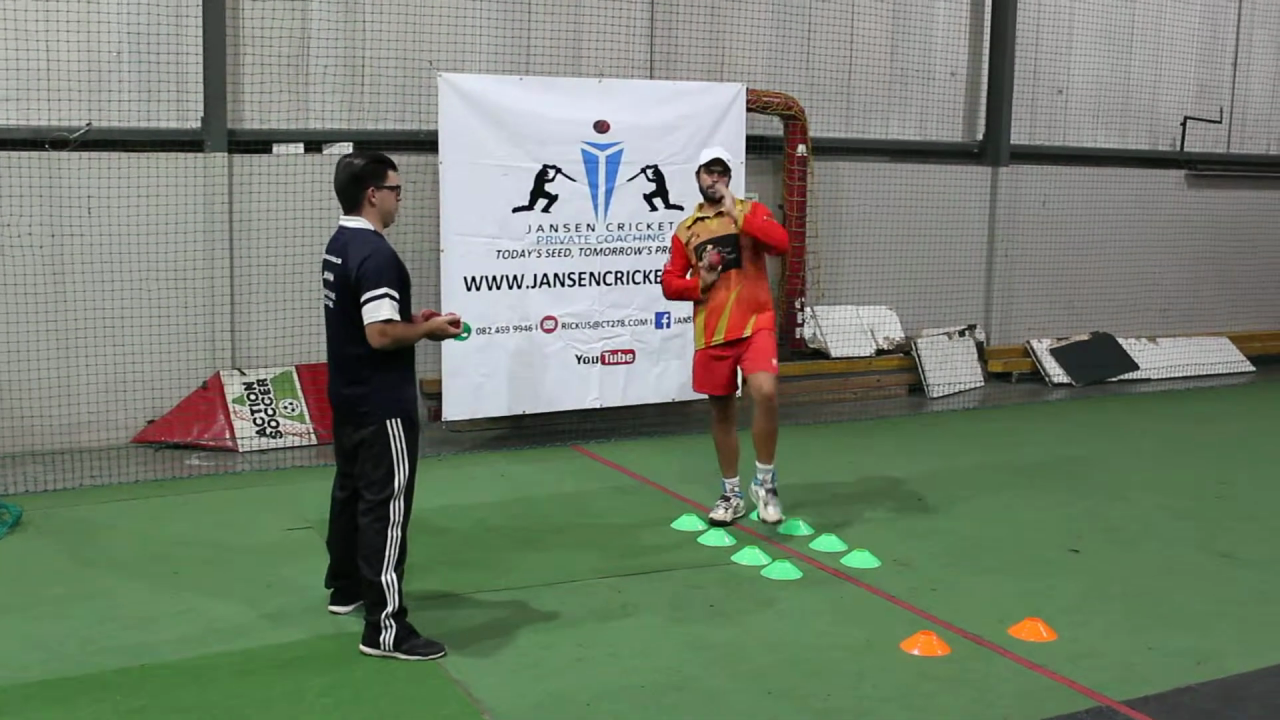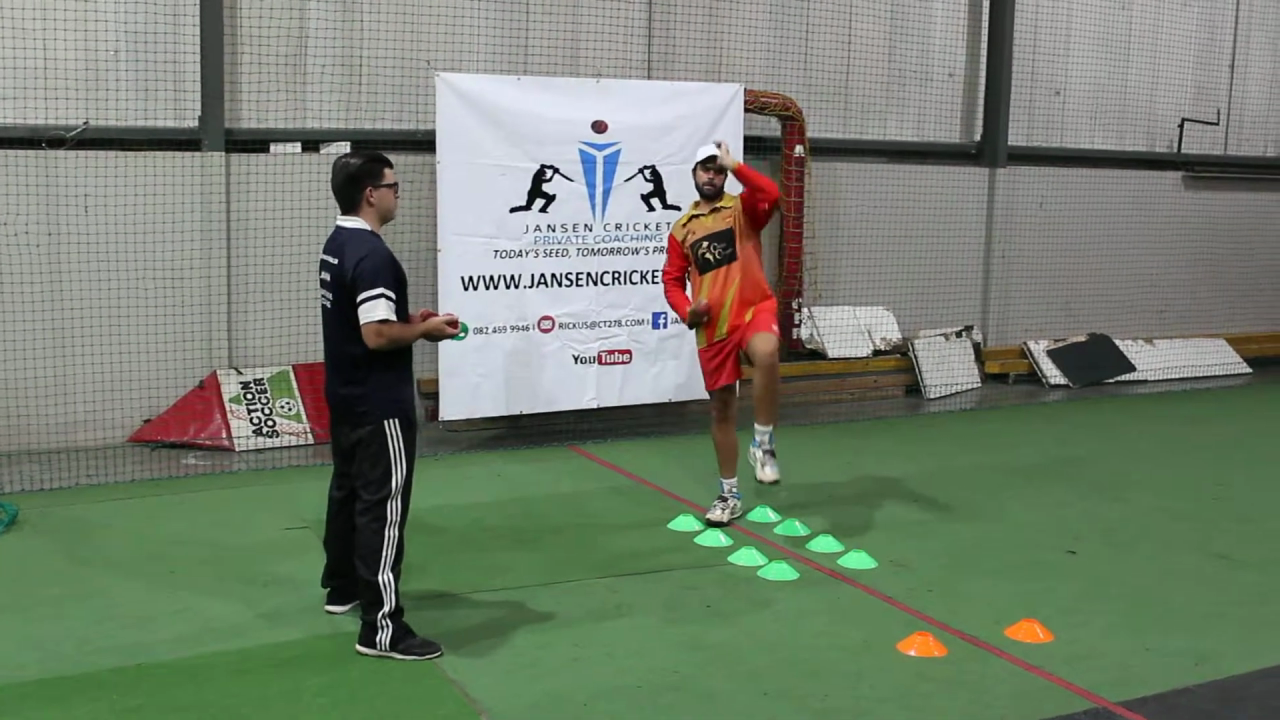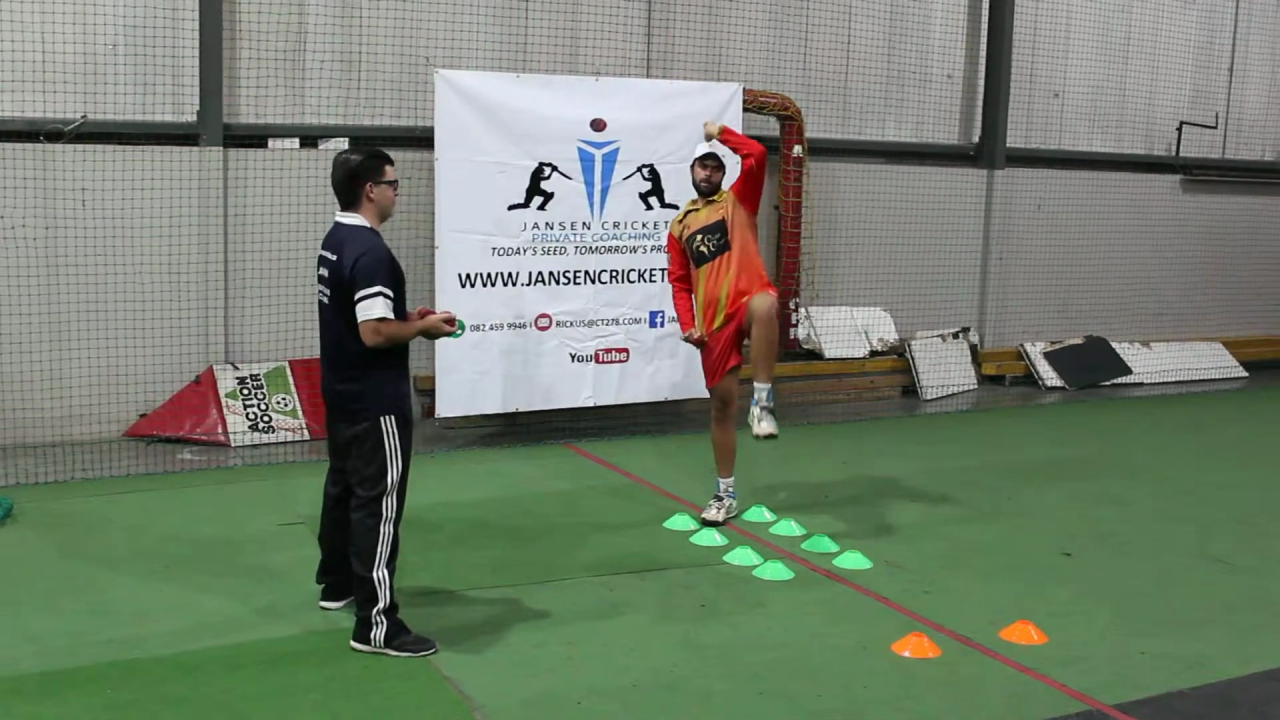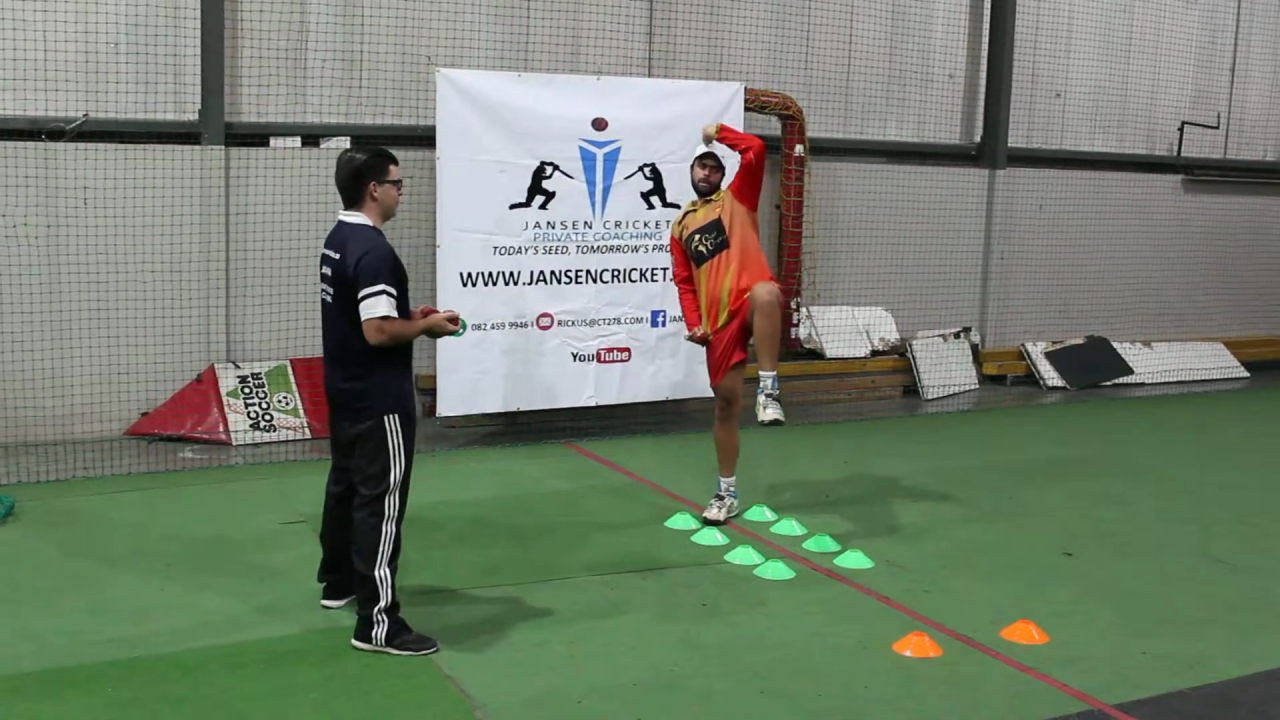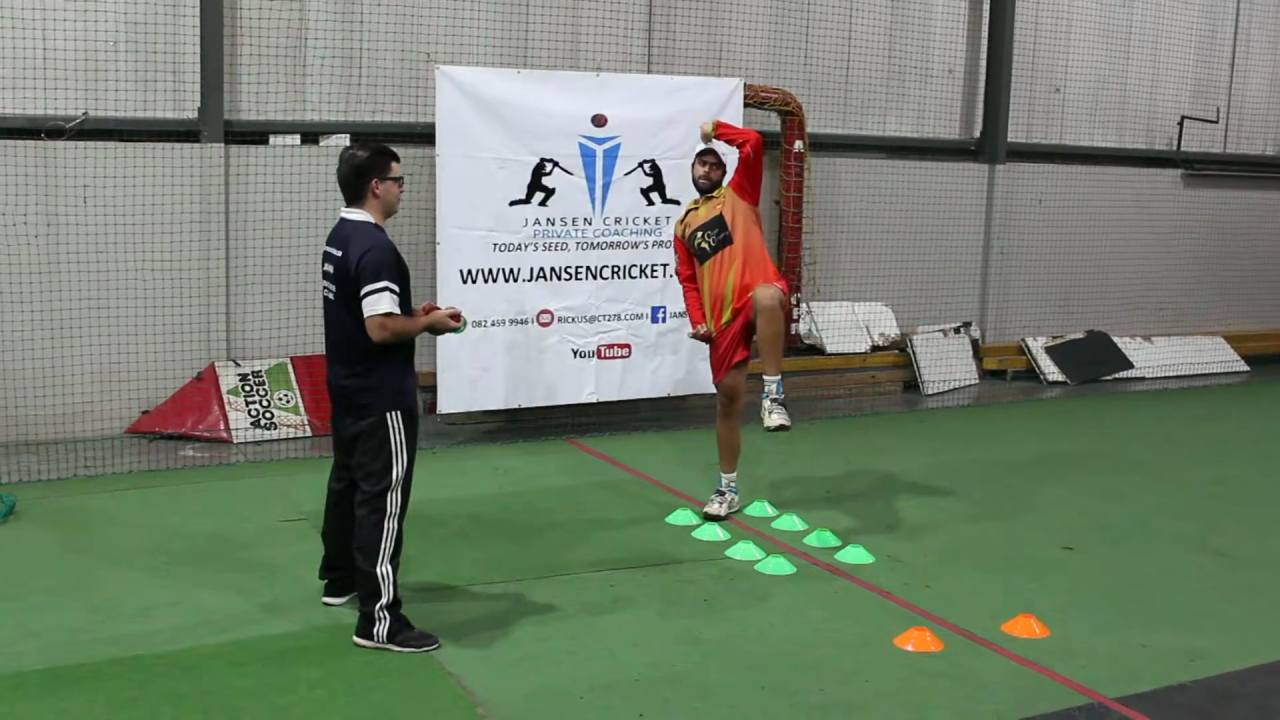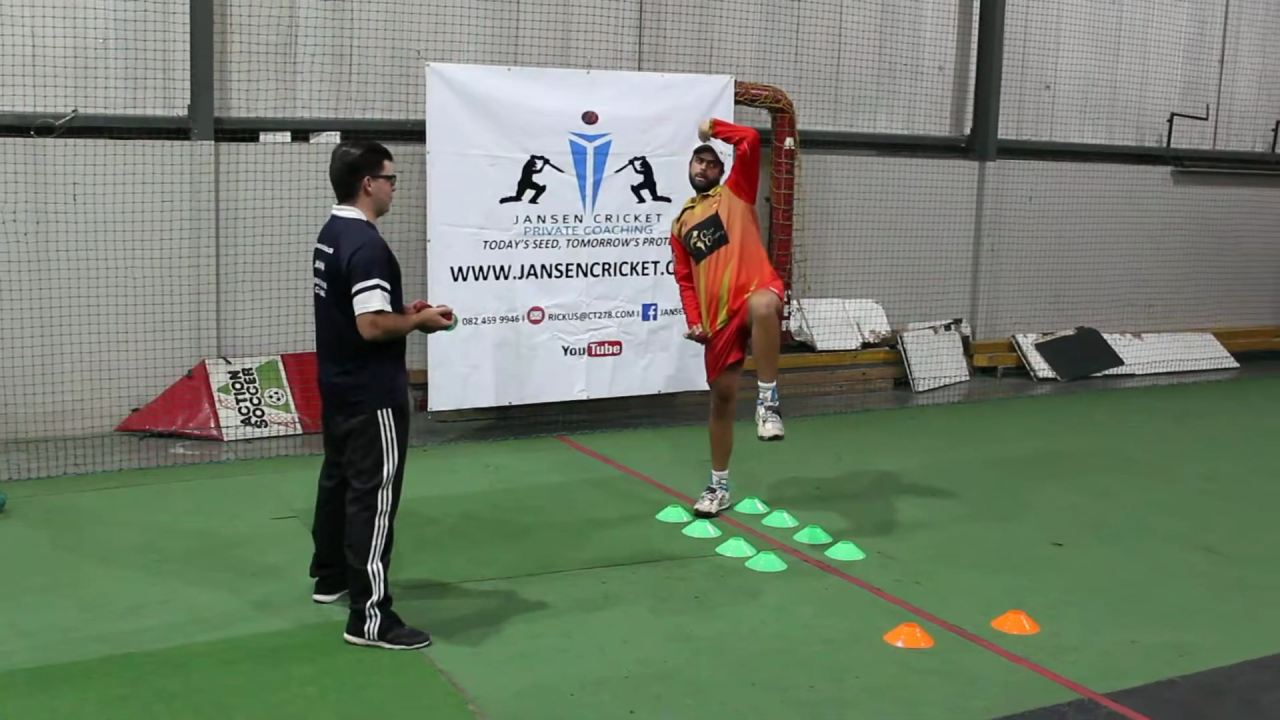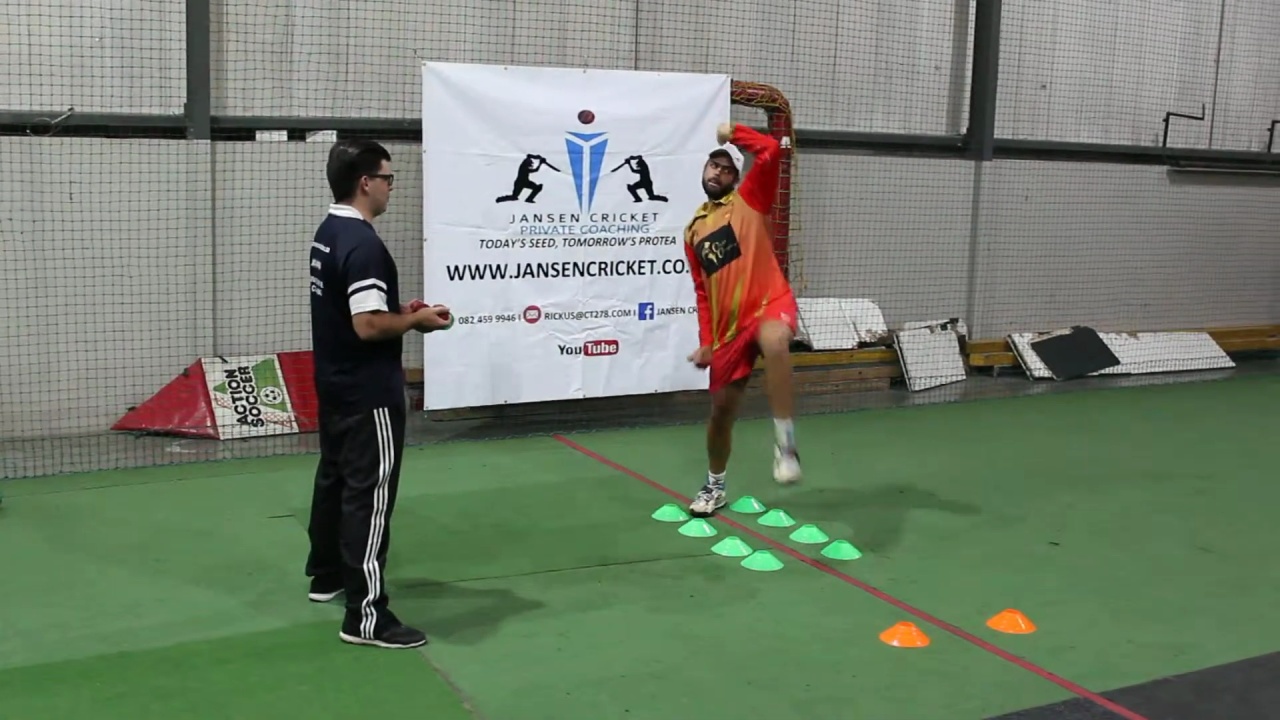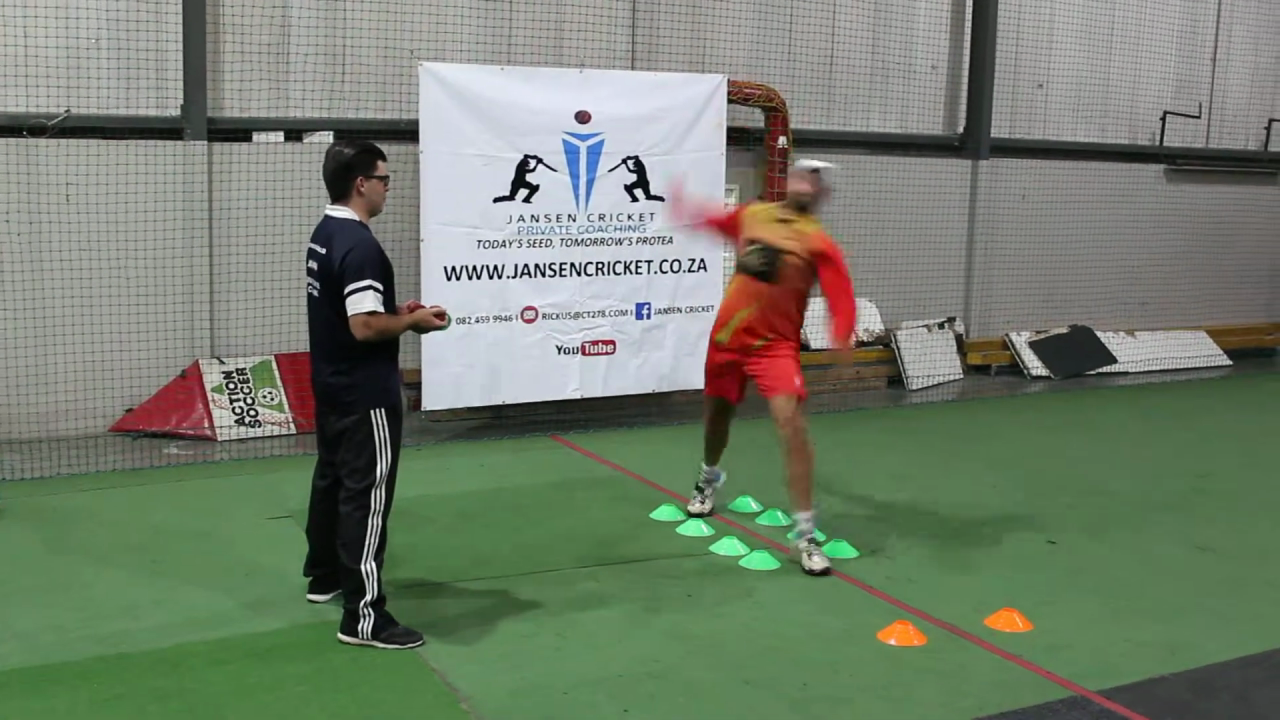
dt=0.3s
person 1, frame 1
left shoulder: (339, 245)
right shoulder: (376, 255)
right elbow: (381, 335)
left wrist: (411, 318)
right wrist: (428, 330)
left hip: (349, 397)
right hip: (381, 405)
left knee: (351, 490)
right knee: (385, 508)
left ankle: (346, 587)
right ankle: (385, 627)
person 1, frame 2
left shoulder: (337, 244)
right shoulder: (372, 255)
right elbow: (377, 335)
left wrist: (408, 318)
right wrist: (425, 329)
left hip: (347, 397)
right hip: (378, 405)
left knee: (349, 491)
right knee: (383, 508)
left ankle: (342, 587)
right ankle: (381, 627)
person 1, frame 3
left shoulder: (335, 240)
right shoulder: (370, 252)
right elbow: (374, 333)
left wrist: (405, 316)
right wrist: (423, 328)
left hip: (343, 392)
right hip: (375, 401)
left knee: (344, 487)
right knee: (378, 504)
left ankle: (337, 583)
right ankle: (375, 623)
person 1, frame 4
left shoulder: (338, 239)
right shoulder: (374, 251)
right elbow: (379, 332)
left wrist: (409, 315)
right wrist: (427, 326)
left hip: (346, 390)
right hip: (379, 400)
left knee: (347, 485)
right knee: (381, 503)
left ankle: (338, 581)
right ankle: (377, 622)
person 1, frame 5
left shoulder: (340, 236)
right shoulder: (375, 248)
right elbow: (381, 328)
left wrist: (410, 312)
right wrist: (429, 323)
left hip: (348, 388)
right hip: (381, 397)
left knee: (348, 482)
right knee: (382, 500)
left ankle: (340, 578)
right ankle: (378, 619)
person 1, frame 6
left shoulder: (330, 234)
right shoulder: (367, 246)
right elbow: (372, 326)
left wrist: (401, 310)
right wrist: (419, 321)
left hip: (338, 385)
right hip: (371, 395)
left knee: (339, 479)
right knee: (373, 497)
left ankle: (330, 576)
right ankle: (369, 616)
person 1, frame 7
left shoulder: (328, 233)
right shoulder: (364, 245)
right elbow: (368, 326)
left wrist: (399, 309)
right wrist: (416, 320)
left hip: (335, 384)
right hip: (368, 394)
left knee: (335, 478)
right knee: (369, 497)
left ankle: (326, 574)
right ankle: (365, 615)
person 1, frame 8
left shoulder: (324, 233)
right shoulder: (360, 246)
right elbow: (364, 327)
left wrist: (394, 309)
right wrist: (413, 321)
left hip: (332, 385)
right hip: (364, 394)
left knee: (332, 479)
right knee: (366, 497)
left ankle: (324, 575)
right ankle: (363, 616)
person 2, frame 1
left shoulder: (752, 211)
right shoulder: (685, 230)
left elbow: (781, 244)
right elbow: (669, 284)
left wrist: (739, 217)
right wrist: (699, 285)
left hip: (755, 324)
right hip: (711, 333)
left knee: (765, 393)
right knee: (721, 411)
left ankle: (765, 482)
right ankle: (731, 493)
person 2, frame 2
left shoulder: (743, 208)
right shoulder: (681, 229)
left elbow: (771, 194)
right elbow: (672, 280)
left wrist: (734, 164)
right wrist: (686, 310)
left hip: (754, 311)
right hip: (713, 326)
left knee: (766, 351)
right knee: (722, 407)
left ankle: (763, 441)
right ankle: (729, 494)
person 2, frame 3
left shoulder: (739, 199)
right shoulder: (680, 225)
left elbow: (757, 155)
right elbow: (679, 281)
left wrist: (720, 133)
right wrist: (687, 324)
left hip: (751, 300)
right hip: (713, 319)
left knee: (765, 308)
right knee: (722, 403)
left ankle: (762, 401)
right ankle: (725, 493)
person 2, frame 4
left shoulder: (738, 198)
right shoulder: (681, 227)
left elbow: (756, 149)
right elbow: (685, 282)
left wrist: (717, 131)
right wrist: (694, 323)
left hip: (755, 303)
right hip: (719, 319)
left knee: (764, 293)
right knee: (725, 401)
left ankle: (768, 390)
right ankle: (727, 492)
person 2, frame 5
left shoulder: (740, 194)
right shoulder: (684, 224)
left elbow: (753, 142)
right elbow: (688, 280)
left wrist: (715, 128)
right wrist: (698, 321)
left hip: (759, 297)
right hip: (722, 317)
left knee: (766, 297)
right knee: (728, 398)
left ankle: (774, 393)
right ankle: (728, 488)
person 2, frame 6
left shoulder: (736, 192)
right shoulder: (681, 223)
left elbow: (750, 140)
right elbow: (685, 279)
left wrist: (712, 126)
right wrist: (694, 321)
left hip: (757, 291)
right hip: (718, 317)
left knee: (761, 306)
right knee: (721, 398)
left ankle: (767, 400)
right ankle: (718, 486)
person 2, frame 7
left shoulder: (750, 200)
right shoulder: (694, 231)
left elbow: (771, 151)
left wrist: (732, 133)
right wrist: (706, 343)
left hip: (770, 306)
right hip: (728, 330)
left knee: (774, 342)
right knee: (721, 412)
left ankle: (785, 441)
right ankle: (715, 486)
person 2, frame 8
left shoulder: (821, 243)
right shoulder: (755, 214)
left elbow: (840, 292)
right elbow: (721, 222)
left wrist: (844, 334)
right wrist: (687, 213)
left hip: (774, 347)
right hip: (729, 339)
left knee: (793, 430)
right knee: (716, 417)
left ankle: (806, 534)
right ankle: (709, 477)
